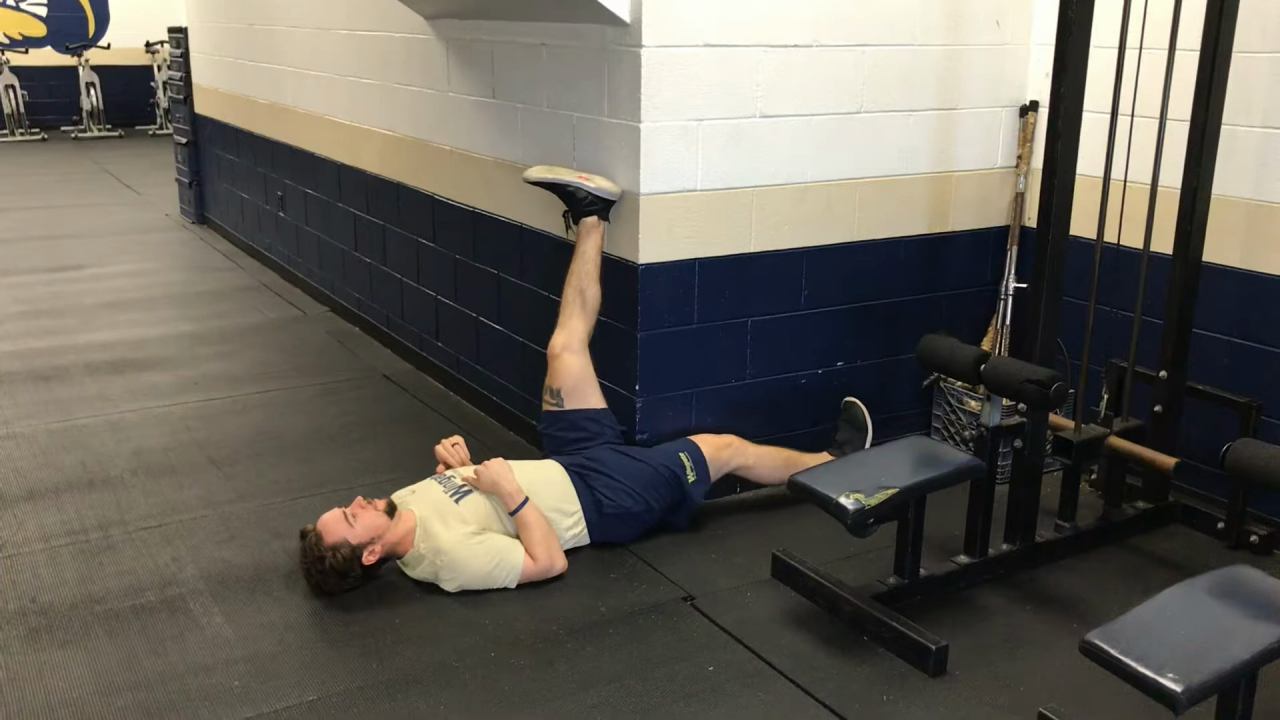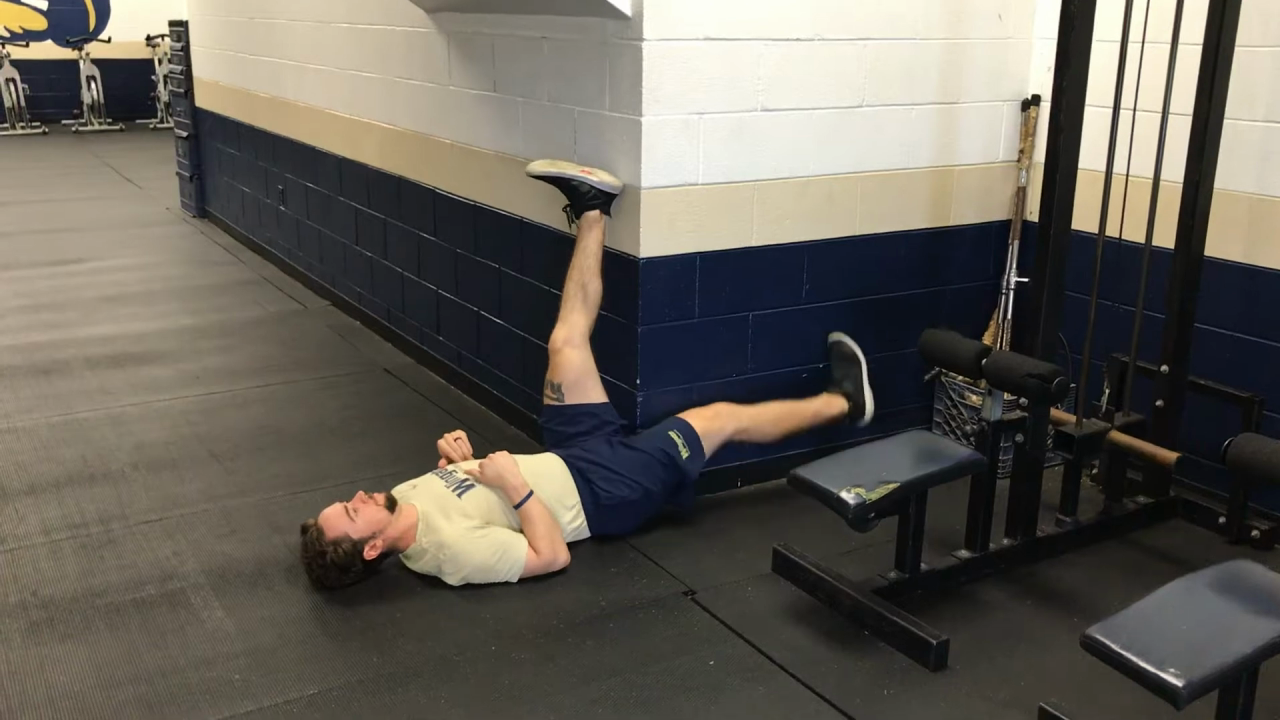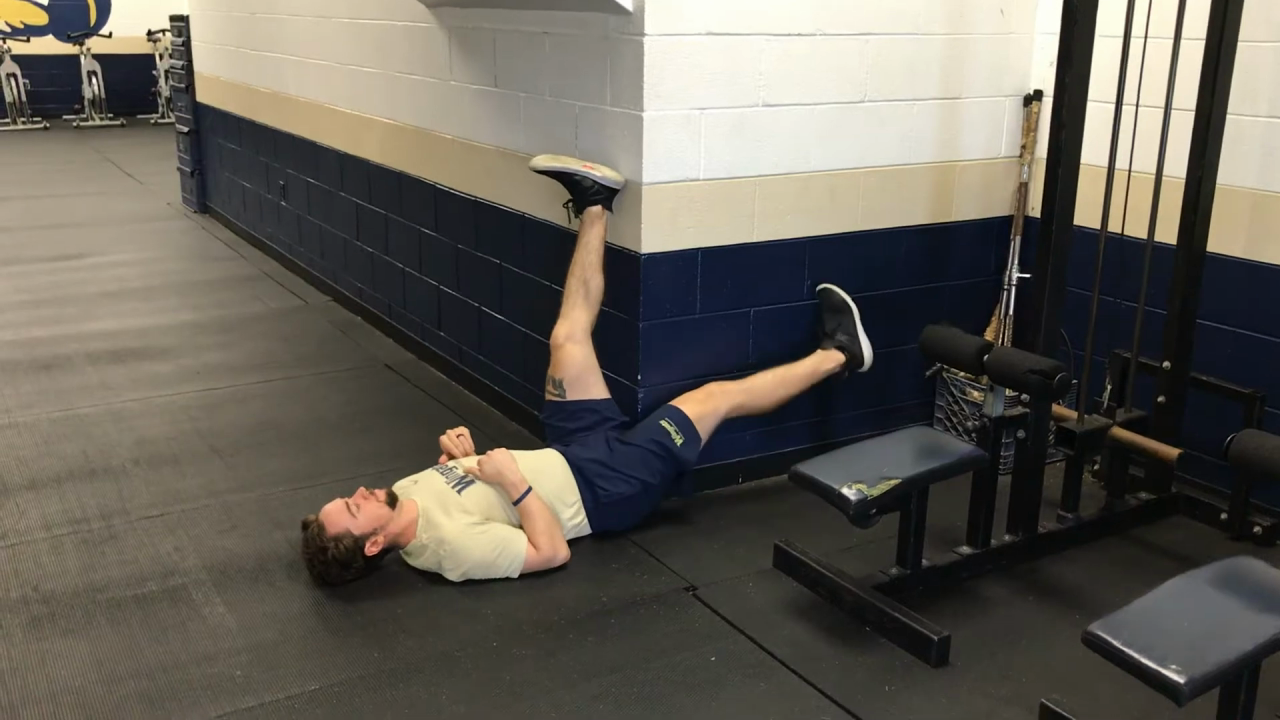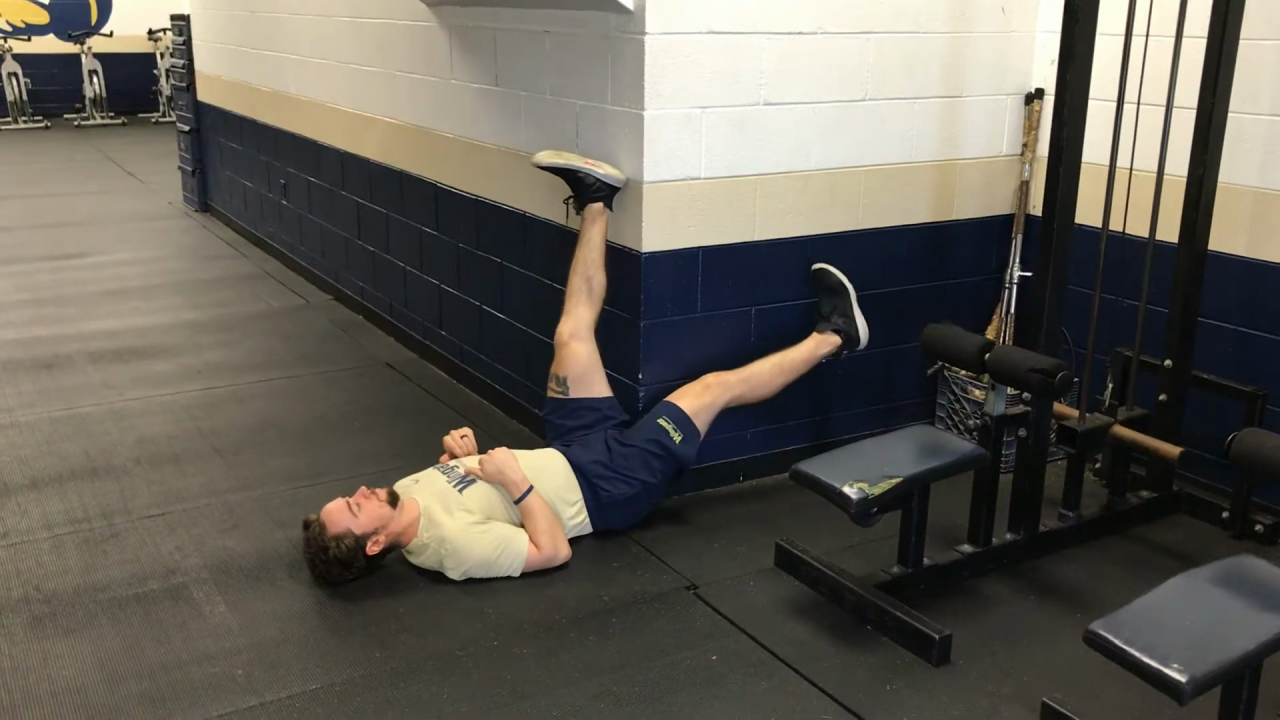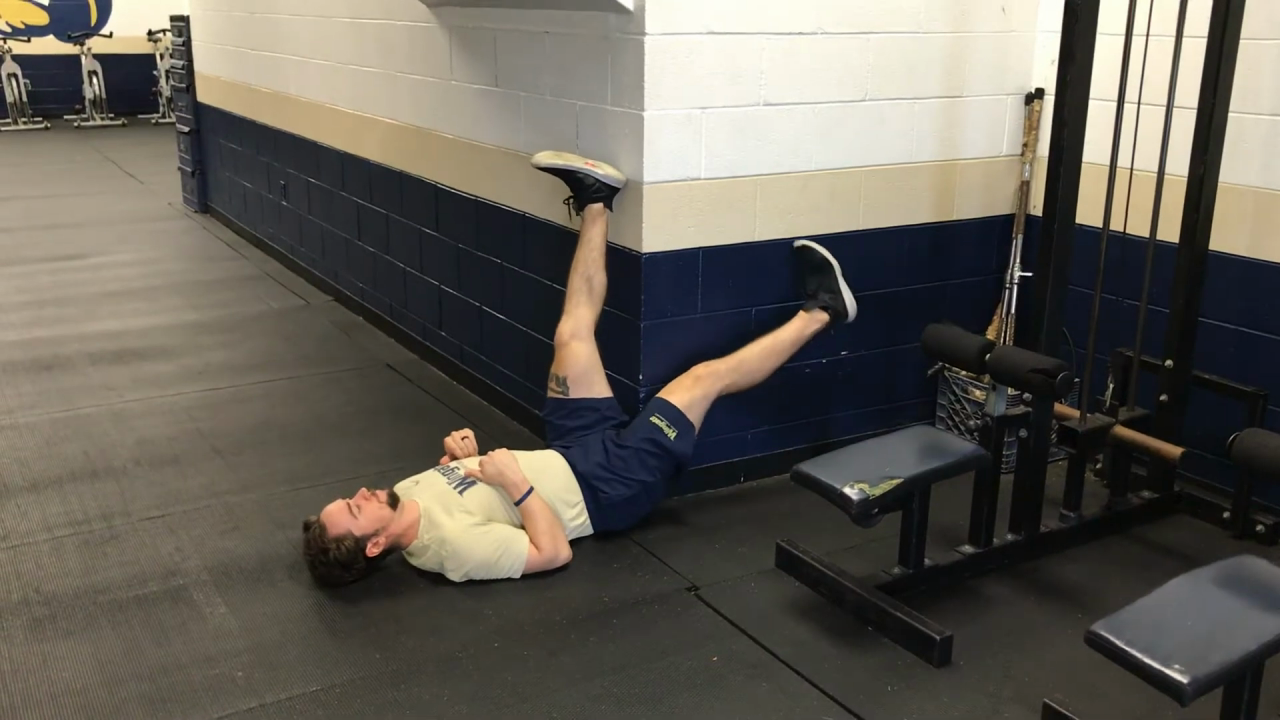
dt=0.3s
person 1, frame 1
left shoulder: (402, 510)
right shoulder: (447, 558)
right elbow: (549, 562)
left wrist: (455, 465)
right wrist: (509, 491)
left hip: (569, 465)
right hip: (601, 498)
left knee: (565, 346)
right knee: (728, 447)
left ankle: (589, 216)
right ankle: (836, 463)
person 1, frame 2
left shoulder: (405, 500)
right shoulder: (449, 551)
right elbow: (552, 556)
left wrist: (457, 458)
right wrist: (514, 484)
left hip: (571, 458)
right hip: (602, 490)
left knee: (566, 341)
right knee: (723, 417)
left ankle: (590, 212)
right ankle: (840, 402)
person 1, frame 3
left shoulder: (406, 496)
right shoulder: (449, 548)
right elbow: (552, 552)
left wrist: (458, 455)
right wrist: (513, 481)
left hip: (571, 455)
right hip: (603, 486)
left knee: (568, 337)
right knee: (720, 395)
left ankle: (593, 206)
right ankle: (836, 353)
person 1, frame 4
left shoulder: (410, 495)
right shoulder: (450, 546)
right elbow: (552, 552)
left wrist: (461, 453)
right wrist: (515, 480)
left hip: (572, 453)
right hip: (605, 486)
left knee: (572, 335)
right knee: (715, 386)
left ankle: (594, 204)
right ankle: (829, 336)
person 1, frame 5
left shoulder: (409, 497)
right shoulder: (450, 548)
right elbow: (553, 552)
left wrist: (459, 456)
right wrist: (515, 482)
left hip: (573, 454)
right hip: (608, 486)
right knee: (707, 375)
left ankle: (594, 203)
right ankle: (818, 312)
